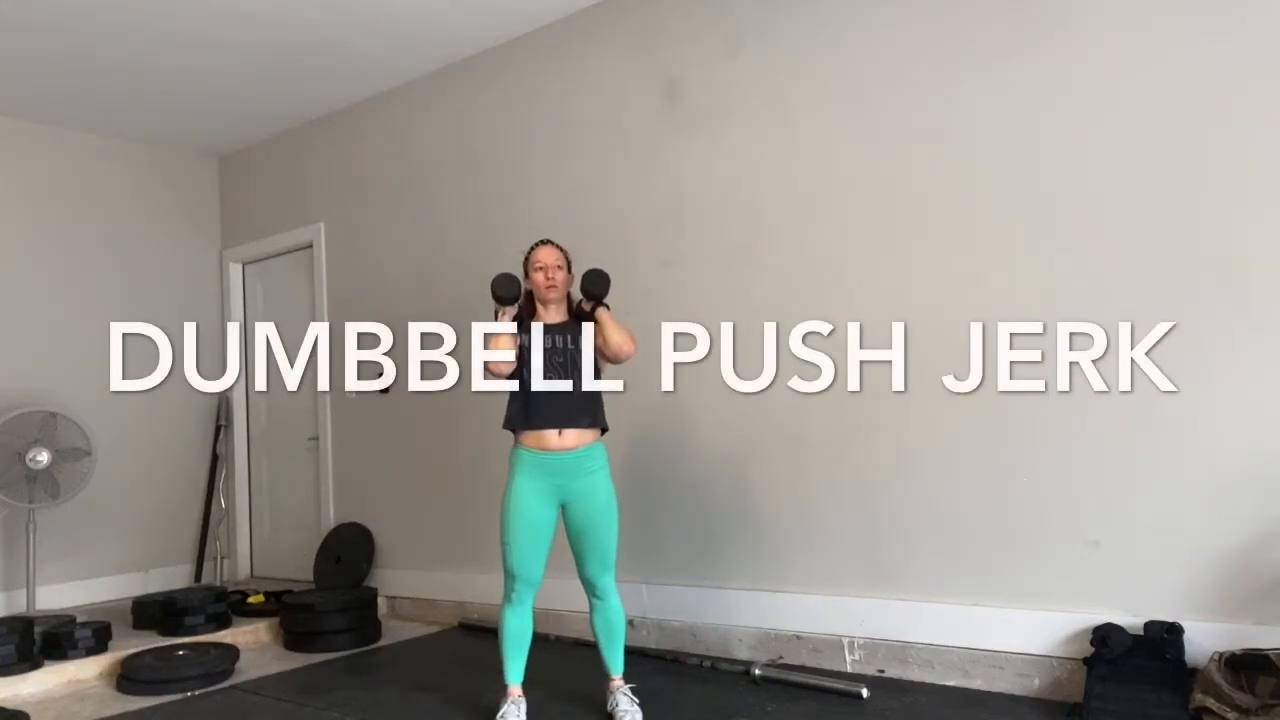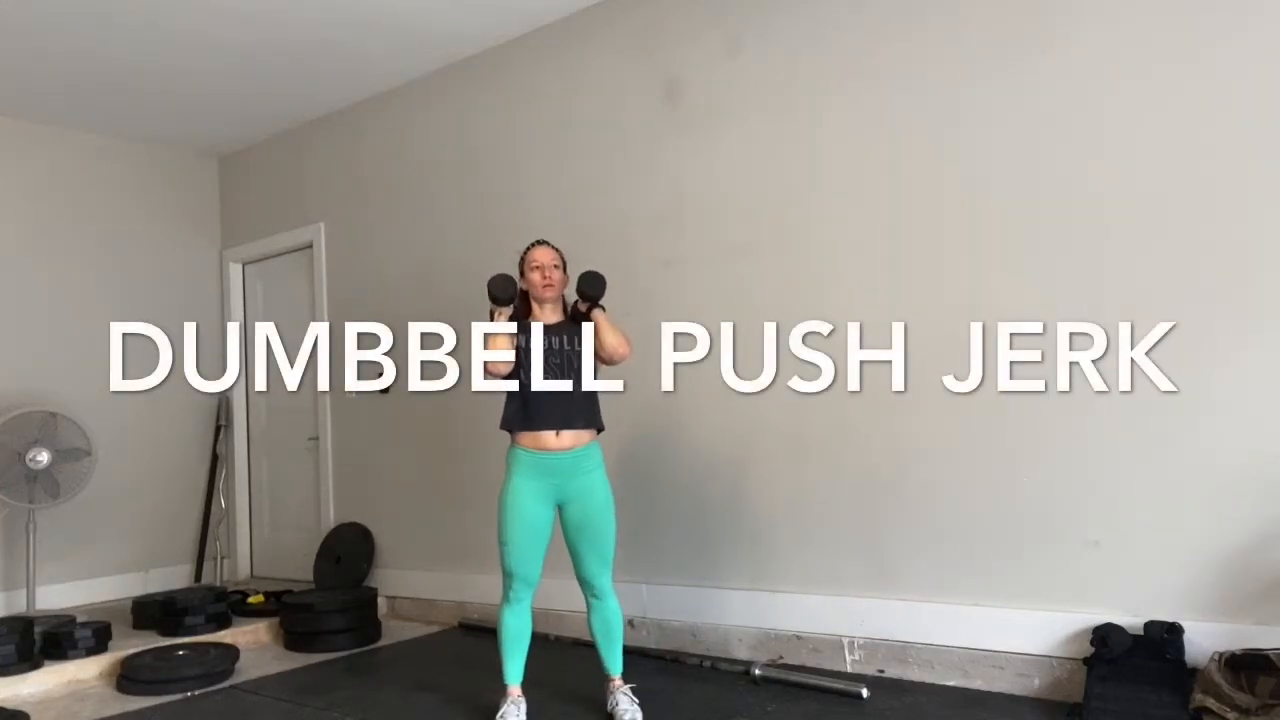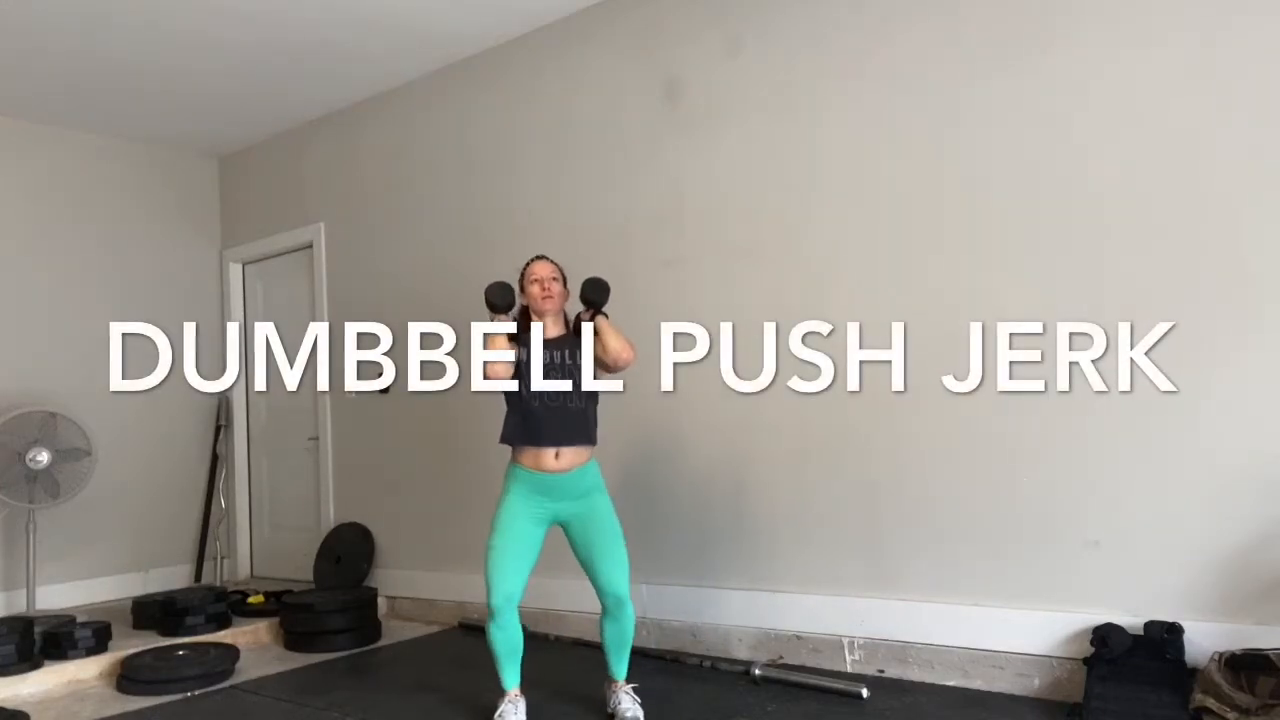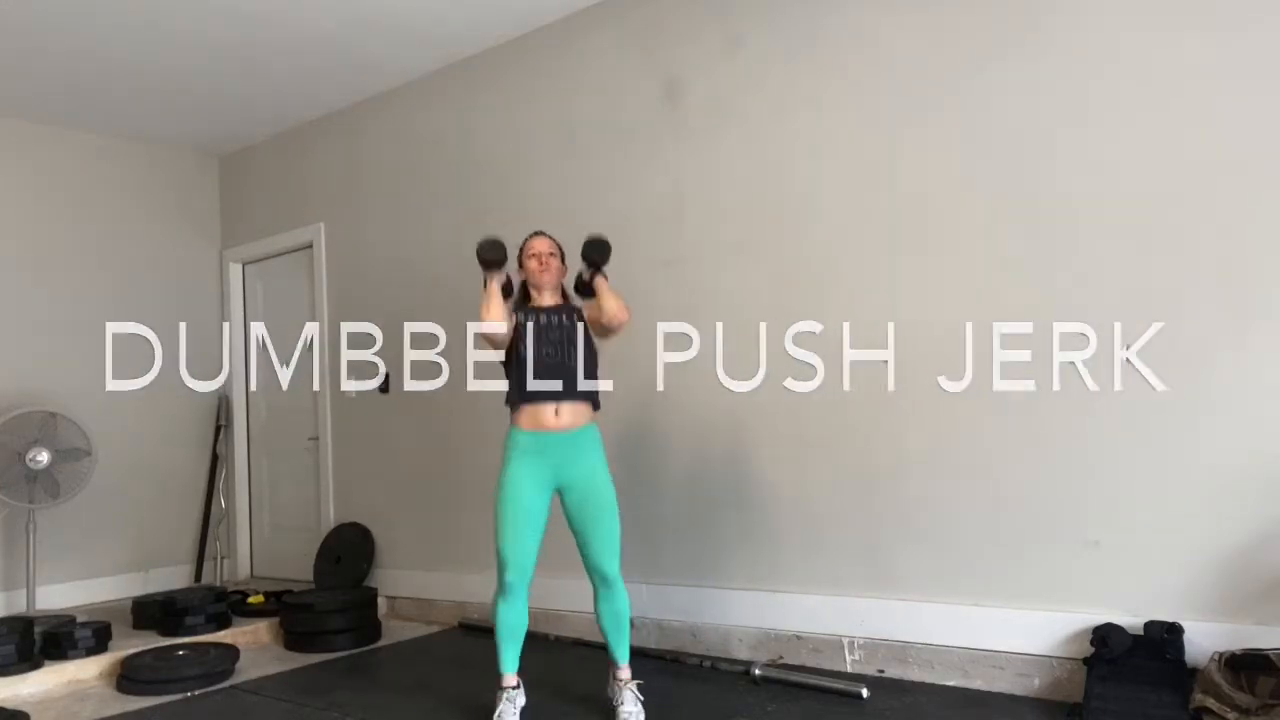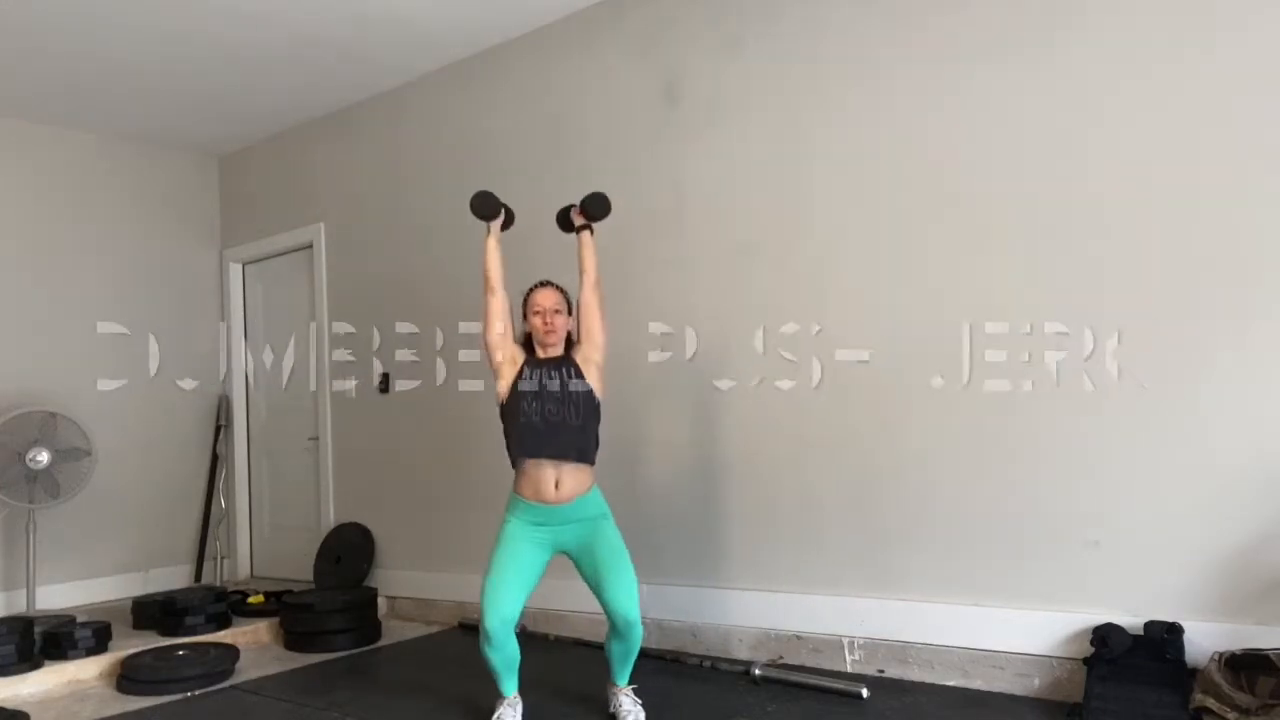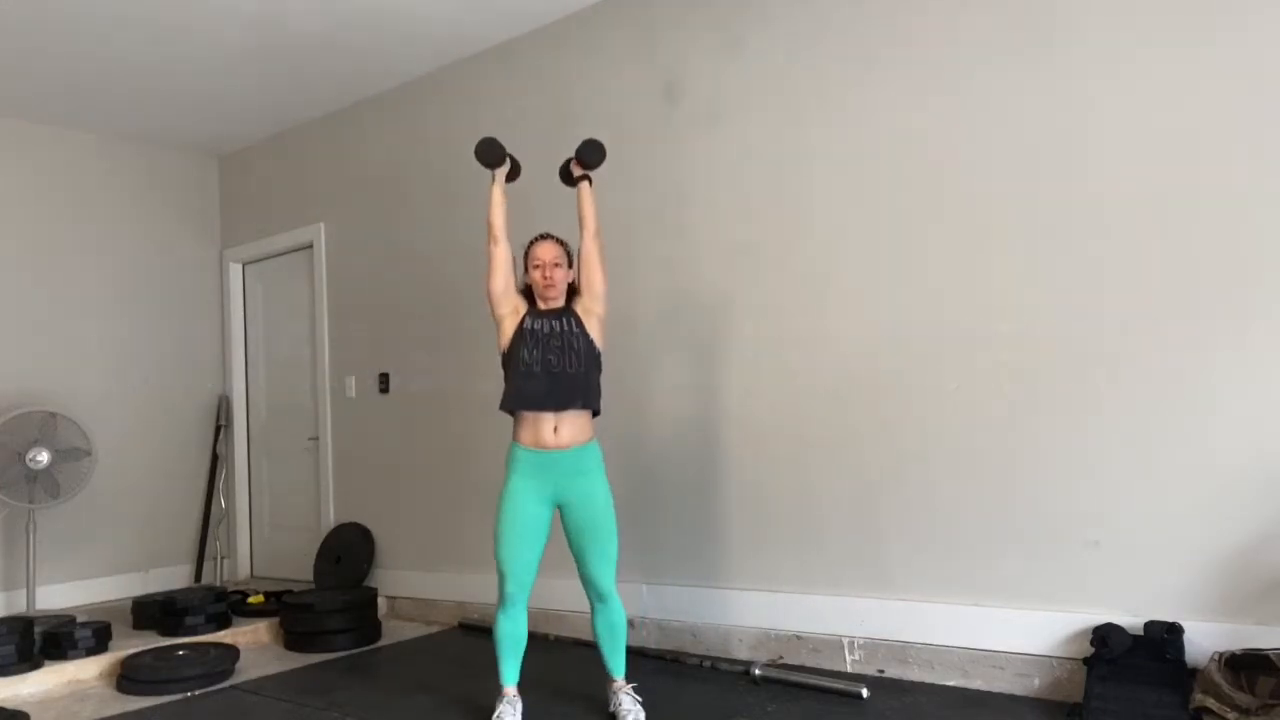
dt=0.4s
person 1, frame 1
left shoulder: (588, 329)
right shoulder: (516, 330)
left elbow: (625, 350)
right elbow: (498, 366)
left wrist: (598, 308)
right wrist: (505, 315)
left hip: (588, 467)
right hip: (531, 469)
left knee: (600, 583)
right knee: (520, 586)
person 1, frame 2
left shoulder: (583, 329)
right shoulder: (512, 330)
left elbow: (619, 352)
right elbow: (496, 366)
left wrist: (594, 309)
right wrist: (500, 315)
left hip: (584, 468)
right hip: (528, 470)
left knee: (598, 584)
right knee: (518, 587)
person 1, frame 3
left shoulder: (587, 345)
right shoulder: (514, 346)
left elbow: (624, 357)
right elbow: (494, 373)
left wrist: (598, 317)
right wrist: (500, 326)
left hip: (584, 489)
right hip: (526, 490)
left knee: (618, 593)
right knee: (500, 600)
person 1, frame 4
left shoulder: (583, 316)
right shoulder: (515, 321)
left elbow: (619, 318)
right elbow: (492, 325)
left wrist: (597, 282)
right wrist: (494, 284)
left hip: (583, 452)
right hip: (527, 454)
left knee: (606, 572)
right knee: (513, 578)
left ankle: (622, 678)
person 1, frame 5
left shoulder: (585, 363)
right shoulder: (512, 366)
left elbow: (591, 286)
right elbow: (494, 292)
left wrist: (584, 229)
right wrist: (494, 230)
left hip: (587, 515)
right hip: (526, 520)
left knee: (627, 615)
right knee: (495, 622)
person 1, frame 6
left shoulder: (587, 315)
right shoulder: (513, 317)
left elbow: (591, 238)
right elbow: (498, 243)
left wrist: (582, 182)
right wrist: (498, 182)
left hip: (583, 467)
right hip: (527, 470)
left knee: (601, 586)
right knee: (513, 590)
